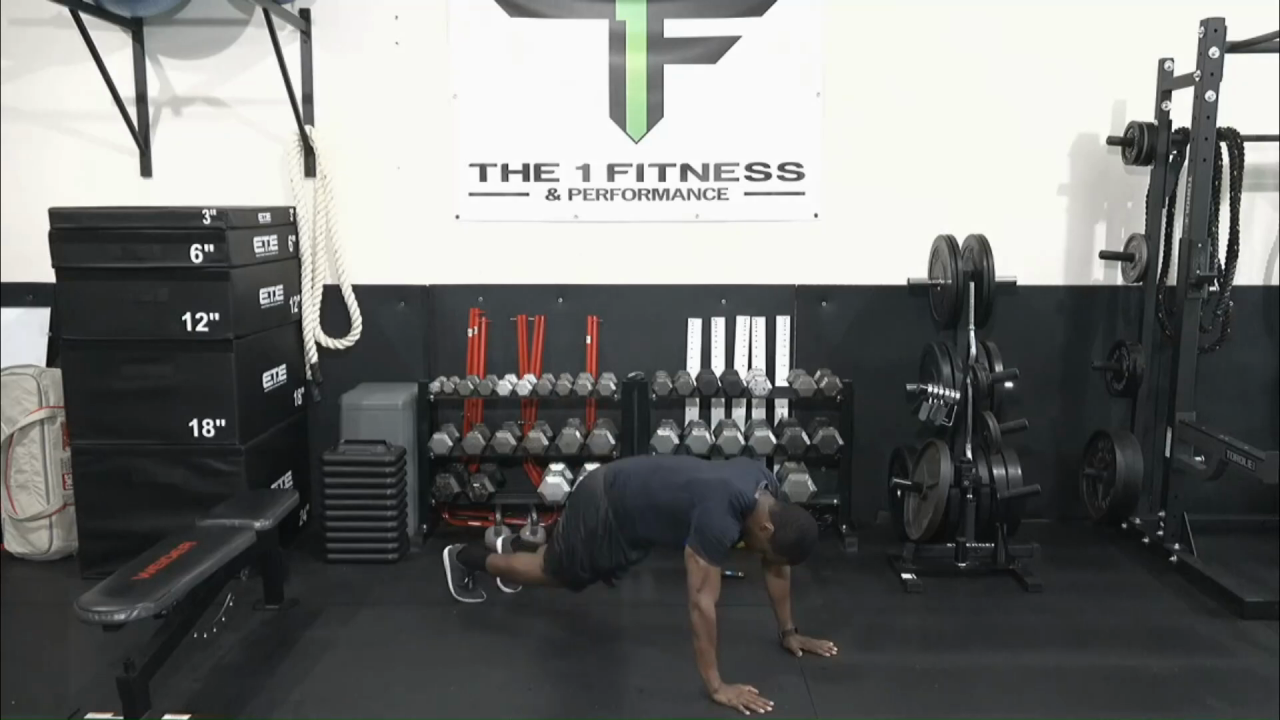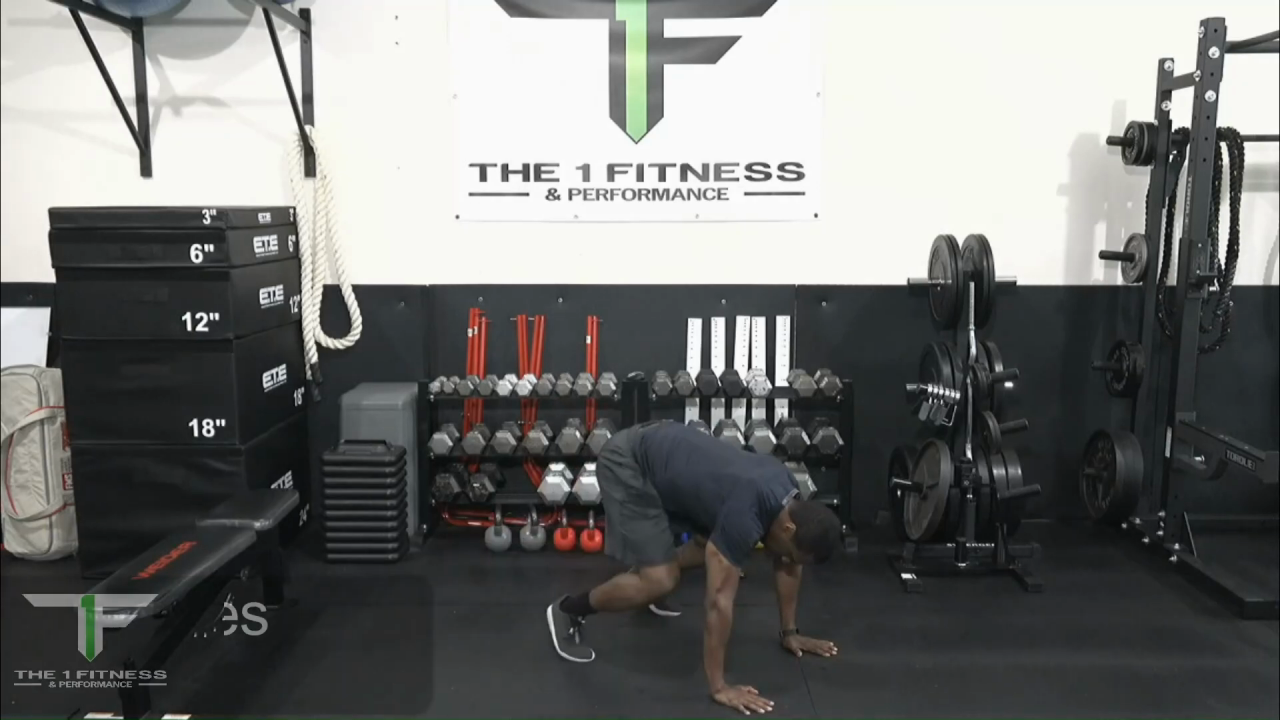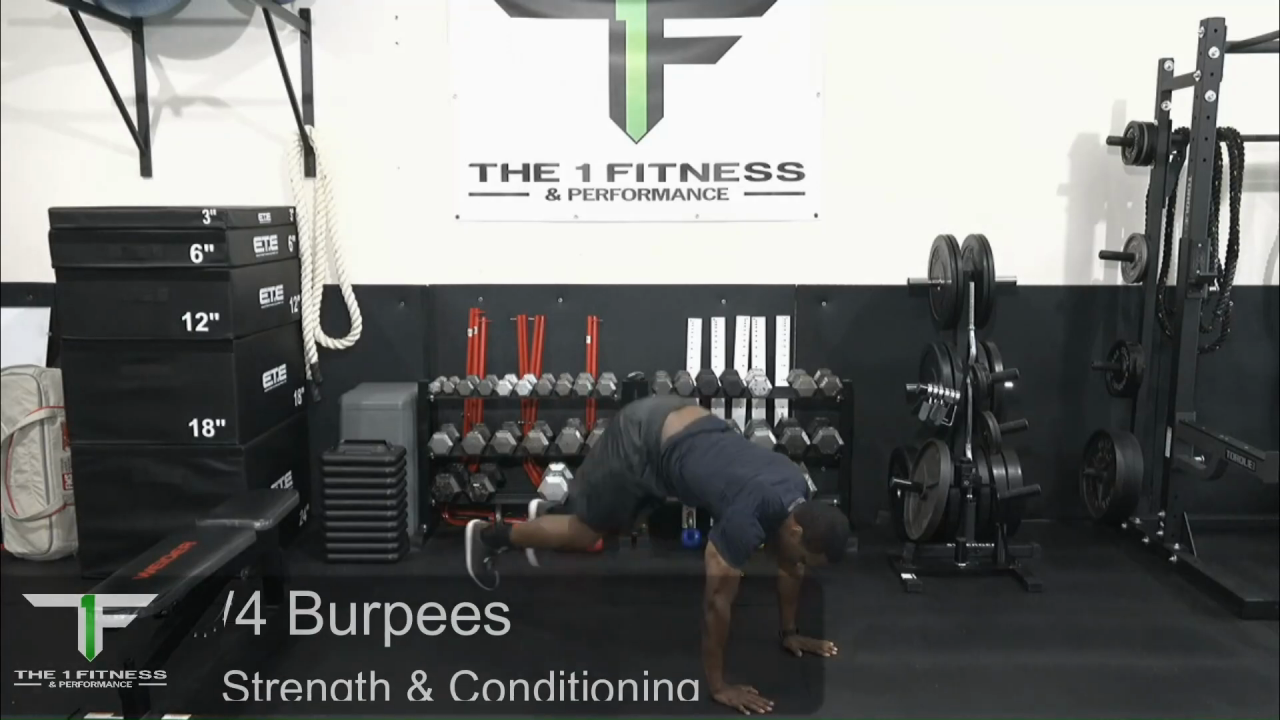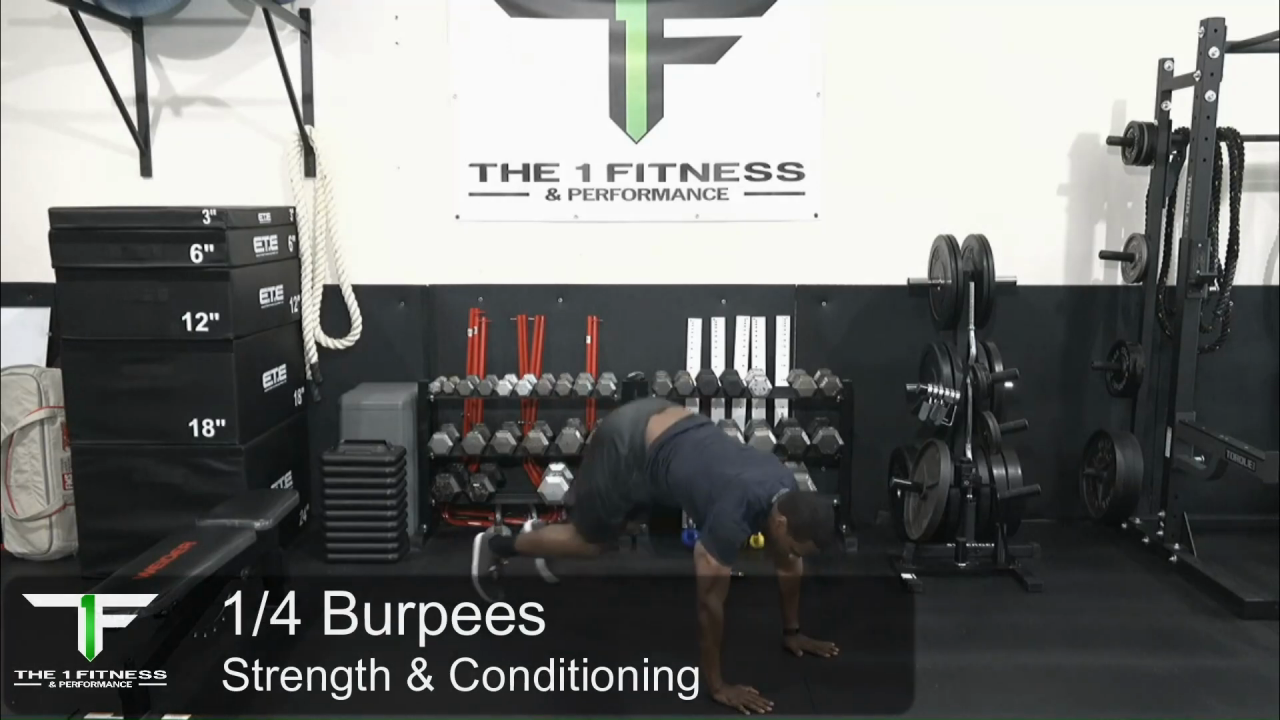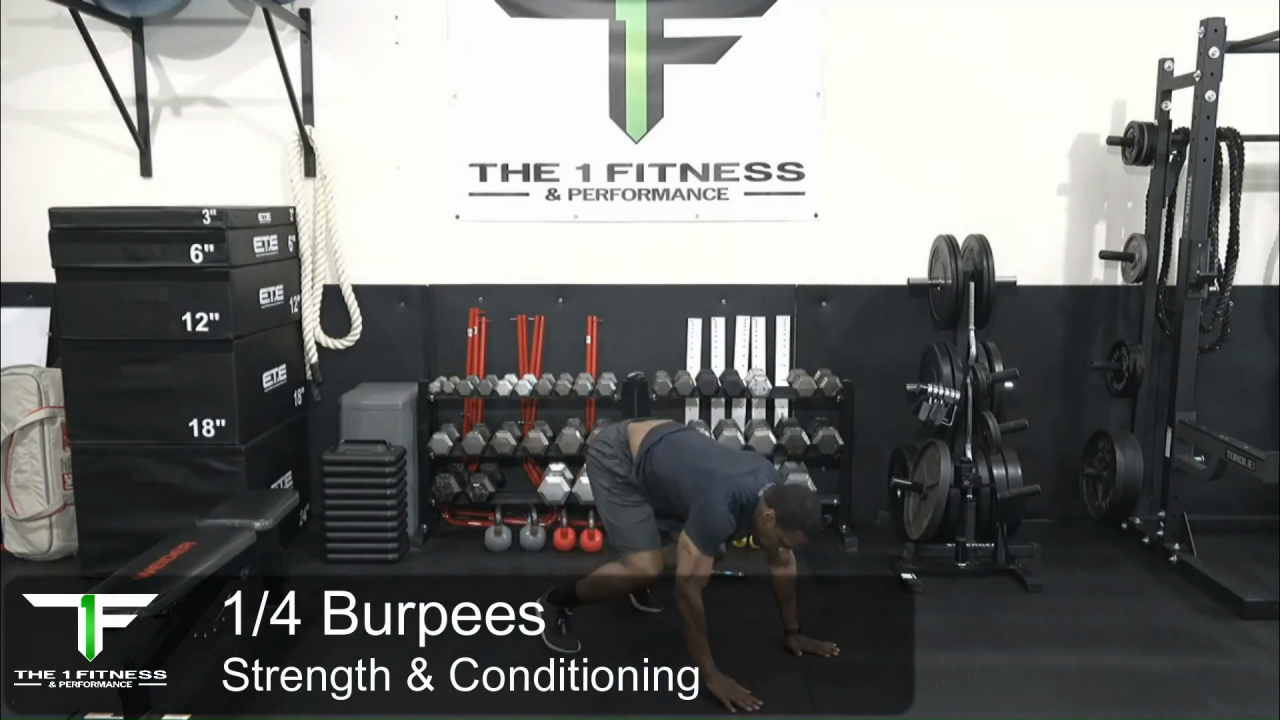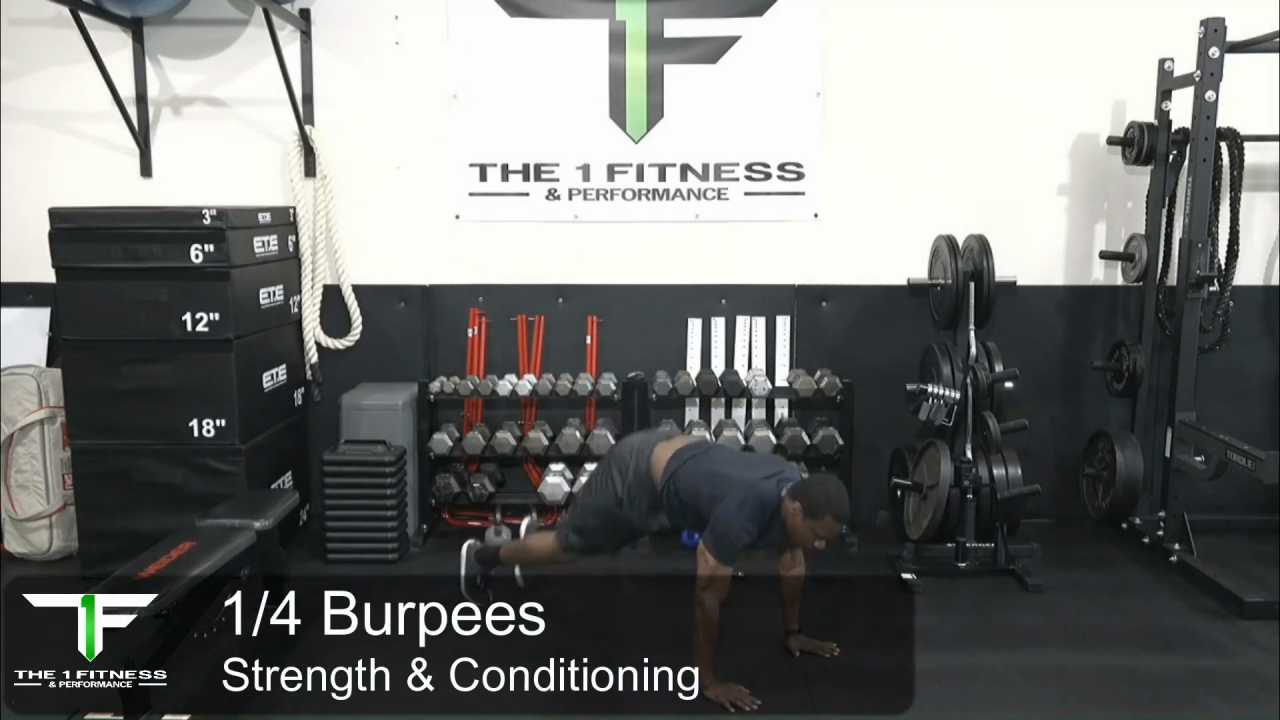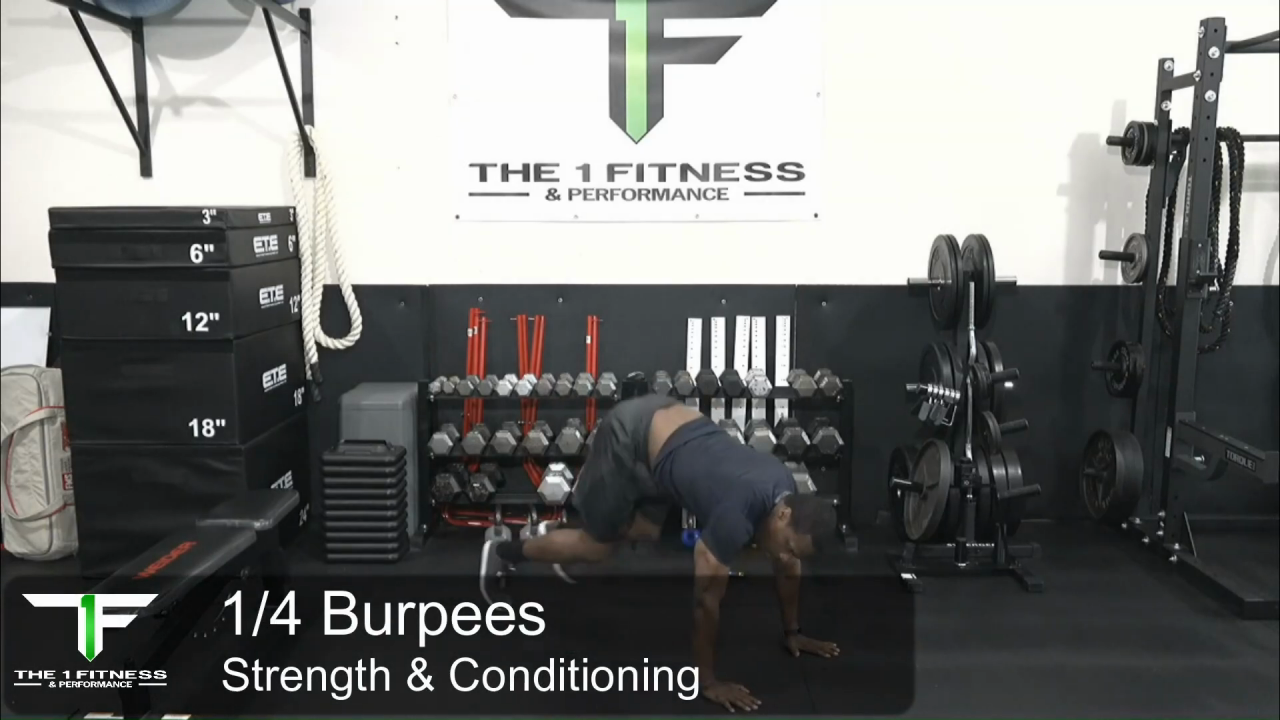
dt=0.5s
person 1, frame 1
left shoulder: (766, 491)
right shoulder: (721, 517)
left elbow: (774, 566)
right elbow: (701, 601)
left wrist: (789, 632)
right wrist: (718, 687)
left hip: (629, 487)
right hip: (606, 504)
left knee: (570, 562)
right knee: (557, 573)
left ankle: (516, 546)
right ankle: (464, 559)
person 1, frame 2
left shoulder: (788, 497)
right shoulder: (745, 514)
left elbow: (787, 567)
right elbow: (720, 600)
left wrist: (790, 632)
right wrist: (719, 687)
left hip: (663, 446)
right hip: (630, 460)
left knee: (716, 546)
right knee: (660, 580)
left ankle: (645, 569)
right ankle: (569, 612)
person 1, frame 3
left shoulder: (795, 496)
right shoulder: (748, 518)
left elbow: (788, 567)
right elbow: (718, 602)
left wrist: (790, 633)
right wrist: (718, 685)
left hip: (675, 416)
right hip: (644, 436)
left knee: (619, 521)
right knee: (589, 529)
left ankle: (546, 514)
right ankle: (486, 536)
person 1, frame 4
left shoulder: (785, 493)
right shoulder: (733, 514)
left elbow: (789, 564)
right elbow: (710, 599)
left wrist: (793, 632)
right wrist: (716, 686)
left hip: (659, 419)
right hip: (628, 439)
left knee: (606, 531)
right knee: (590, 541)
left ankle: (540, 532)
right ankle: (496, 545)
person 1, frame 5
left shoulder: (773, 491)
right shoulder: (721, 507)
left elbow: (783, 565)
right elbow: (688, 592)
left wrist: (793, 634)
right wrist: (711, 676)
left hip: (658, 441)
right hip: (617, 454)
left knee: (701, 550)
right knee: (644, 568)
left ankle: (631, 584)
right ankle: (556, 603)
person 1, frame 6
left shoulder: (795, 488)
right shoulder: (742, 512)
left elbow: (792, 563)
right elbow: (708, 599)
left wrist: (793, 632)
right wrist: (708, 681)
left hip: (667, 451)
right hip: (636, 473)
left knee: (604, 539)
right knee: (571, 546)
left ankle: (537, 529)
right ankle: (482, 555)
person 1, frame 7
left shoulder: (787, 493)
right shoulder: (736, 517)
left elbow: (787, 568)
right elbow: (707, 598)
left wrist: (792, 633)
right wrist: (707, 681)
left hip: (668, 418)
right hip: (630, 436)
left knee: (643, 531)
right knee: (598, 546)
left ankle: (566, 540)
right ankle: (506, 552)
